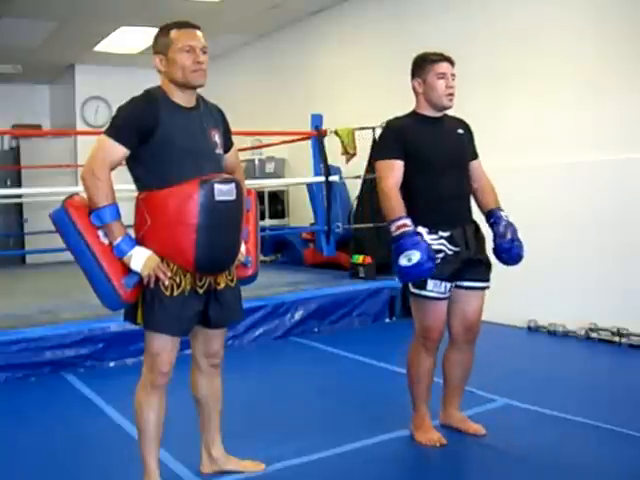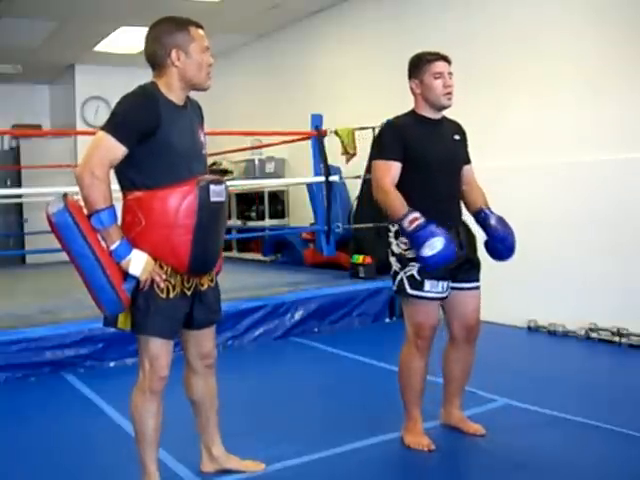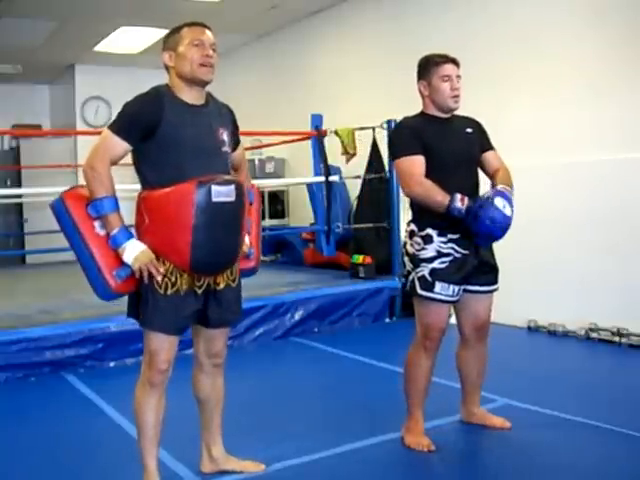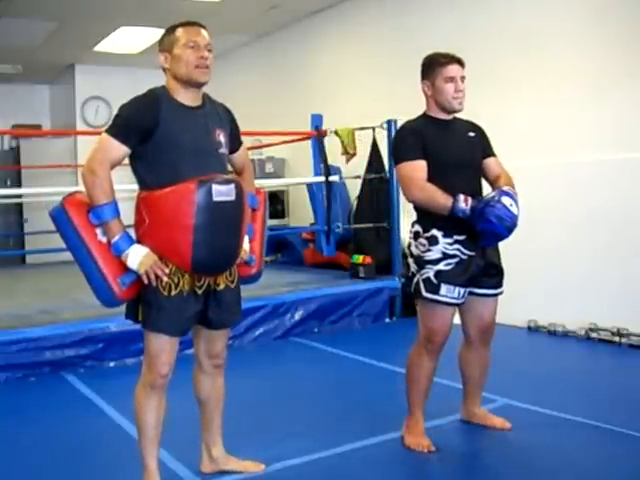
dt=1s
person 1, frame 1
left shoulder: (214, 115)
right shoulder: (144, 110)
left elbow: (235, 175)
right elbow: (94, 172)
right wrist: (126, 247)
right hip: (168, 260)
left knee: (210, 358)
right knee: (158, 368)
person 1, frame 2
left shoulder: (192, 111)
right shoulder: (141, 106)
right elbow: (90, 172)
right wrist: (122, 250)
right hip: (157, 263)
left knee: (204, 360)
right knee: (155, 373)
person 1, frame 3
left shoulder: (223, 113)
right shoulder: (150, 106)
left elbow: (240, 168)
right elbow: (95, 165)
right wrist: (124, 241)
right hip: (168, 258)
left knee: (213, 357)
right knee: (158, 366)
person 1, frame 4
left shoulder: (221, 114)
right shoulder: (146, 108)
left elbow: (244, 171)
right elbow: (95, 170)
right wrist: (125, 245)
right hip: (167, 261)
left knee: (213, 359)
right knee: (158, 370)
person 2, frame 1
left shoulder: (461, 129)
right shoulder: (398, 131)
left elbow: (478, 179)
right elbow: (388, 186)
left wrist: (498, 219)
right wrist: (404, 233)
left hip: (468, 239)
right hip: (427, 242)
left knee: (466, 334)
right knee: (429, 336)
left ankle: (451, 411)
right ankle: (420, 418)
person 2, frame 2
left shoulder: (455, 131)
right shoulder: (396, 130)
right elbow: (382, 187)
left wrist: (487, 217)
right wrist: (414, 227)
left hip: (457, 240)
right hip: (419, 244)
left knee: (466, 331)
right knee: (421, 335)
left ankle: (451, 410)
right ankle: (412, 423)
person 2, frame 3
left shoulder: (472, 127)
right shoulder: (409, 130)
left elbow: (498, 168)
right elbow: (414, 184)
left wrist: (501, 195)
right wrist: (462, 207)
left hip: (475, 242)
right hip: (434, 243)
left knee: (477, 330)
right knee: (430, 335)
left ankle: (472, 408)
right ankle: (413, 422)
person 2, frame 4
left shoulder: (473, 131)
right shoulder: (412, 133)
left elbow: (499, 175)
right elbow: (415, 189)
right wrist: (466, 208)
left hip: (481, 243)
right hip: (439, 245)
left knee: (481, 332)
right knee: (433, 337)
left ankle: (472, 407)
right ankle: (414, 421)
